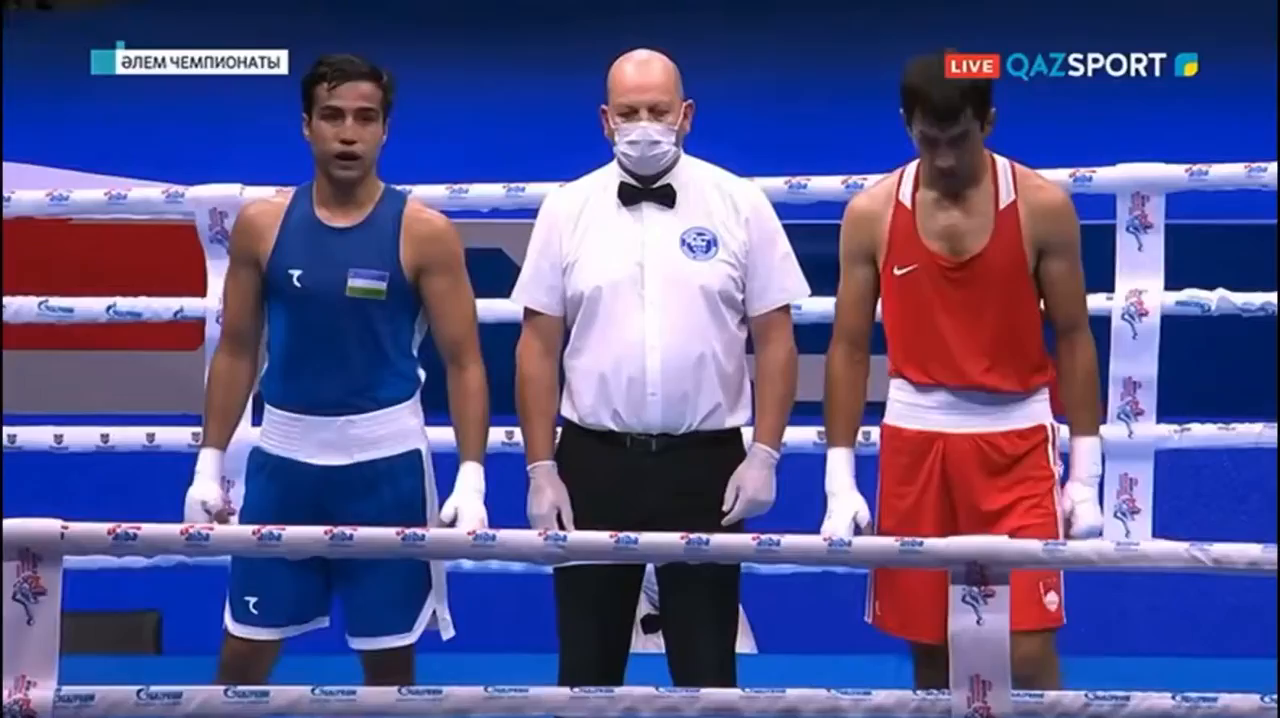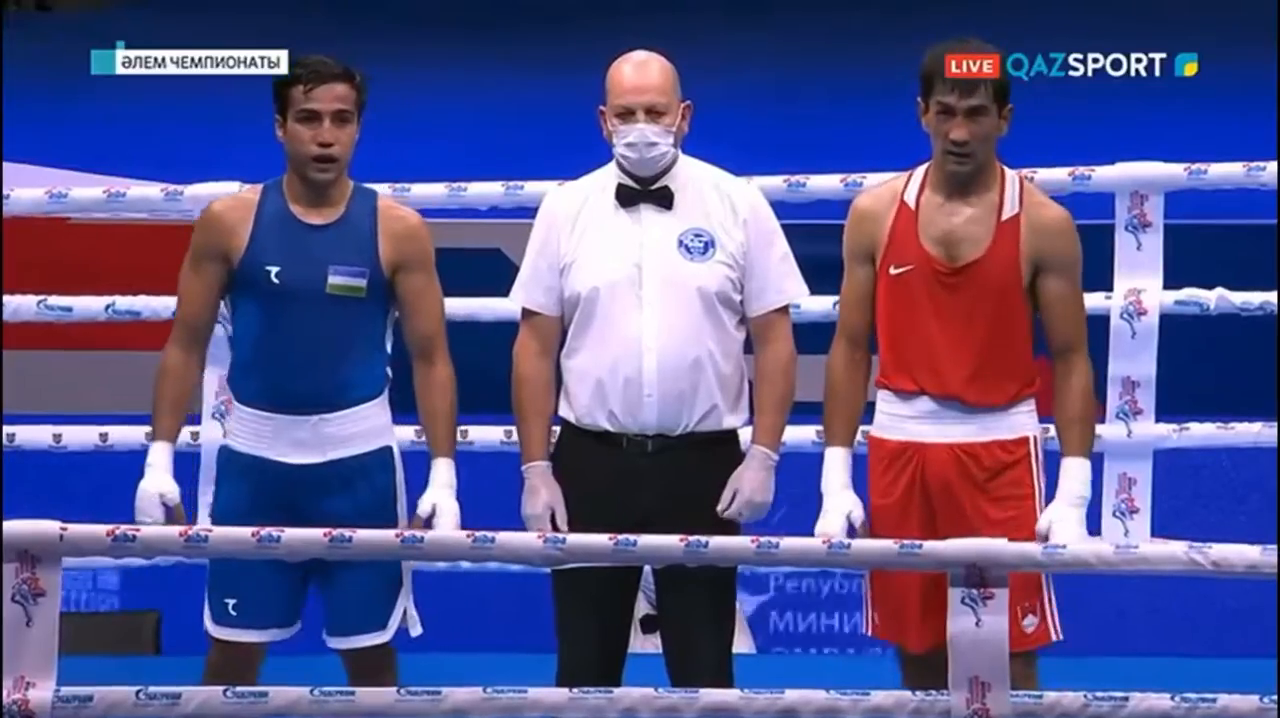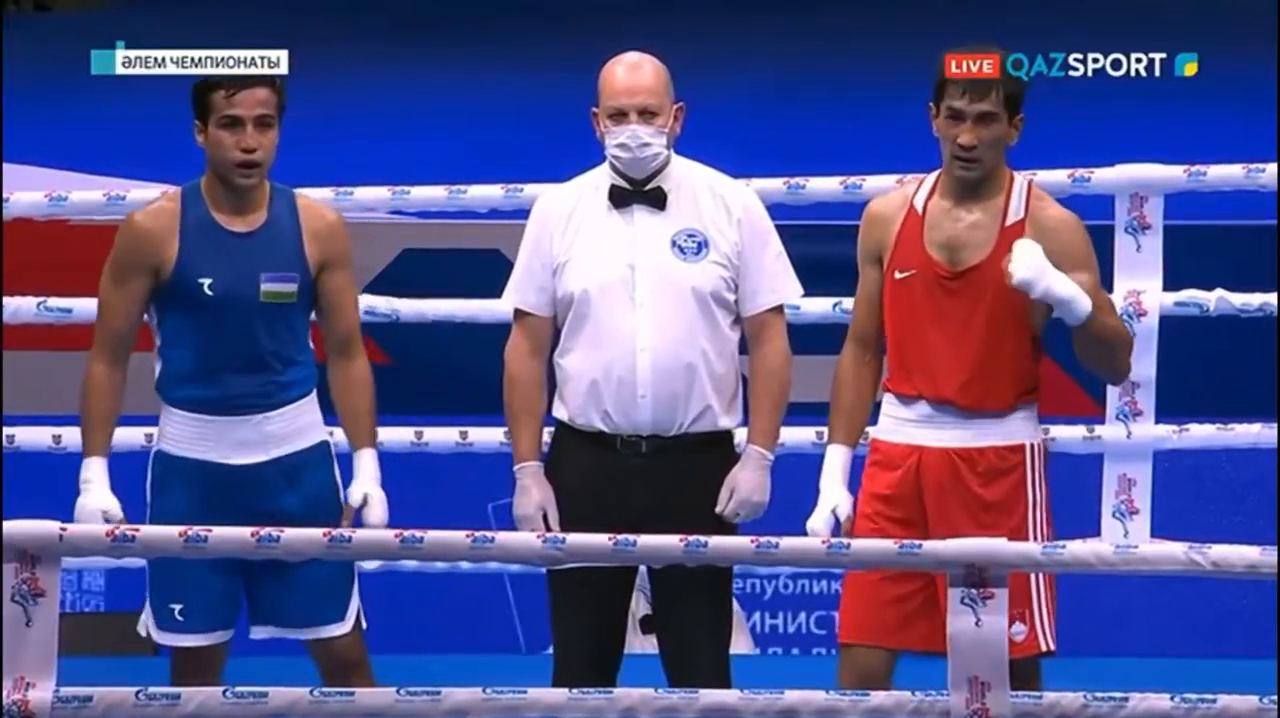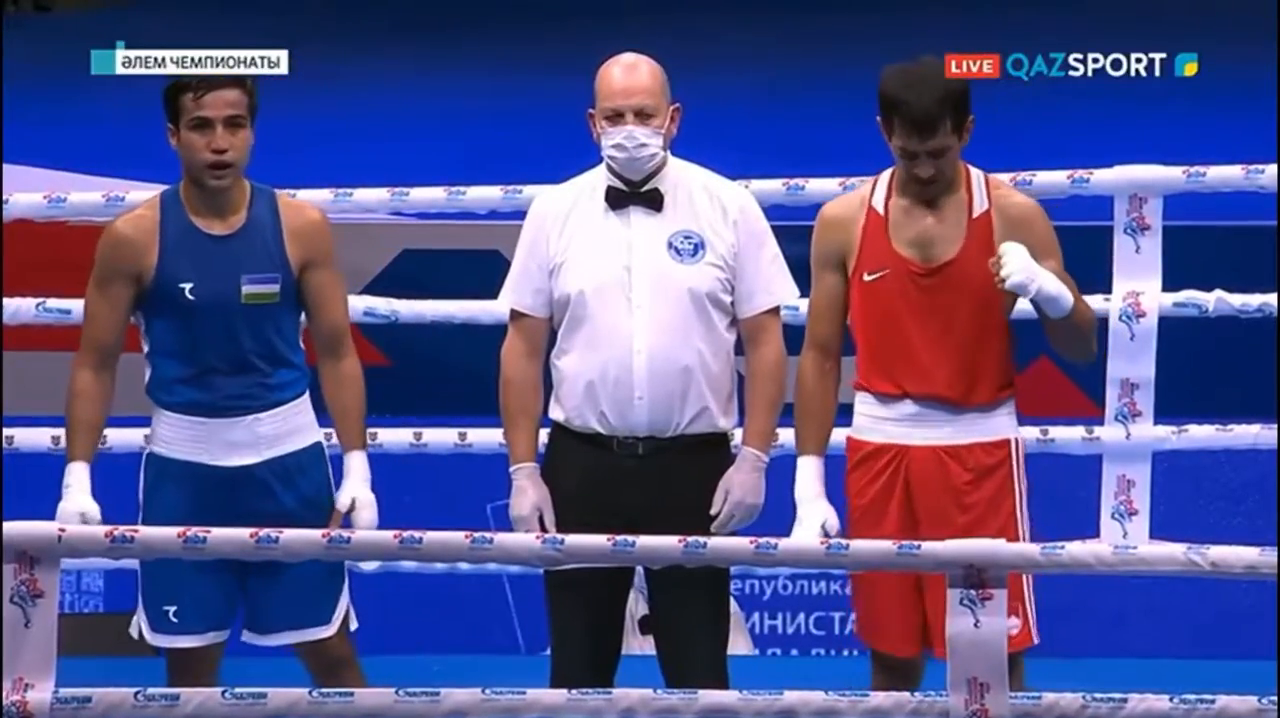
dt=0.5s
person 1, frame 1
left shoulder: (1043, 206)
right shoulder: (870, 213)
left elbow: (1074, 339)
right elbow: (849, 346)
left wrist: (1086, 471)
right wrist: (839, 478)
left hip: (1015, 438)
right hip: (915, 436)
left knee: (1029, 649)
right knee: (928, 645)
person 1, frame 2
left shoulder: (1045, 222)
right shoulder: (873, 212)
left elbow: (1071, 359)
right elbow: (849, 347)
left wrist: (1073, 493)
right wrist: (835, 478)
left hip: (1000, 450)
right hip: (901, 449)
left knee: (1010, 659)
right knee: (918, 653)
person 1, frame 3
left shoulder: (1050, 227)
right shoulder: (885, 217)
left elbow: (1116, 365)
right elbow: (861, 351)
left wrist: (1063, 295)
right wrist: (833, 475)
left hip: (998, 457)
right hip: (899, 453)
left knee: (1012, 664)
right knee: (861, 661)
person 1, frame 4
left shoulder: (1014, 214)
right shoulder: (842, 220)
left elbow: (1082, 347)
right elbow: (820, 354)
left wrist: (1047, 290)
right wrist: (809, 486)
left hip: (979, 451)
right hip: (880, 450)
right knee: (891, 659)
person 2, frame 1
left shoulder: (740, 205)
right shoulder: (566, 210)
left elbow: (774, 339)
right elbow: (539, 347)
left wrist: (764, 454)
right wrist: (541, 468)
left hip: (706, 463)
right hip: (593, 462)
left knee: (706, 664)
right knee: (588, 662)
person 2, frame 2
left shoulder: (738, 205)
right shoulder: (565, 209)
left elbow: (773, 339)
right elbow: (535, 346)
left wrist: (763, 457)
right wrist: (536, 469)
left hip: (703, 466)
right hip: (591, 464)
left knee: (702, 664)
right knee: (585, 663)
person 2, frame 3
left shoulder: (731, 206)
right shoulder: (557, 211)
left elbow: (768, 339)
right elbow: (527, 347)
left wrist: (758, 455)
right wrist: (527, 468)
left hip: (698, 464)
right hip: (585, 464)
left knee: (700, 663)
right knee: (581, 663)
person 2, frame 4
left shoulder: (728, 207)
right shoulder: (554, 211)
left elbow: (764, 341)
right elbow: (524, 348)
left wrist: (753, 458)
right wrist: (523, 470)
left hip: (694, 466)
right hip: (581, 465)
left knee: (698, 665)
right knee: (579, 662)
person 3, frame 1
left shoulder: (424, 232)
right shoulder: (260, 225)
left elbow: (463, 362)
right elbow: (236, 352)
left wrist: (471, 476)
right wrist: (208, 463)
left hip: (386, 458)
right hip: (283, 457)
left knee: (389, 659)
right knee: (244, 655)
person 3, frame 2
left shoulder: (398, 229)
right shoulder: (228, 221)
left elbow: (431, 358)
right elbow: (186, 344)
left wrist: (443, 472)
right wrist: (160, 455)
left hip: (358, 456)
right hip: (254, 456)
left knee: (370, 655)
right knee: (231, 655)
person 3, frame 3
left shoulder: (319, 227)
right shoulder: (150, 230)
left elbow: (346, 353)
right elbow: (108, 358)
left wrist: (366, 463)
right wrist: (94, 471)
left hip: (295, 453)
right hip: (192, 459)
left knee: (342, 650)
right knee: (193, 658)
person 3, frame 4
left shoulder: (303, 227)
right shoulder: (132, 237)
left elbow: (336, 353)
right elbow: (95, 364)
left wrist: (357, 465)
right wrist: (78, 476)
left hip: (287, 454)
right hip: (184, 462)
left knee: (330, 651)
right knee: (189, 660)
